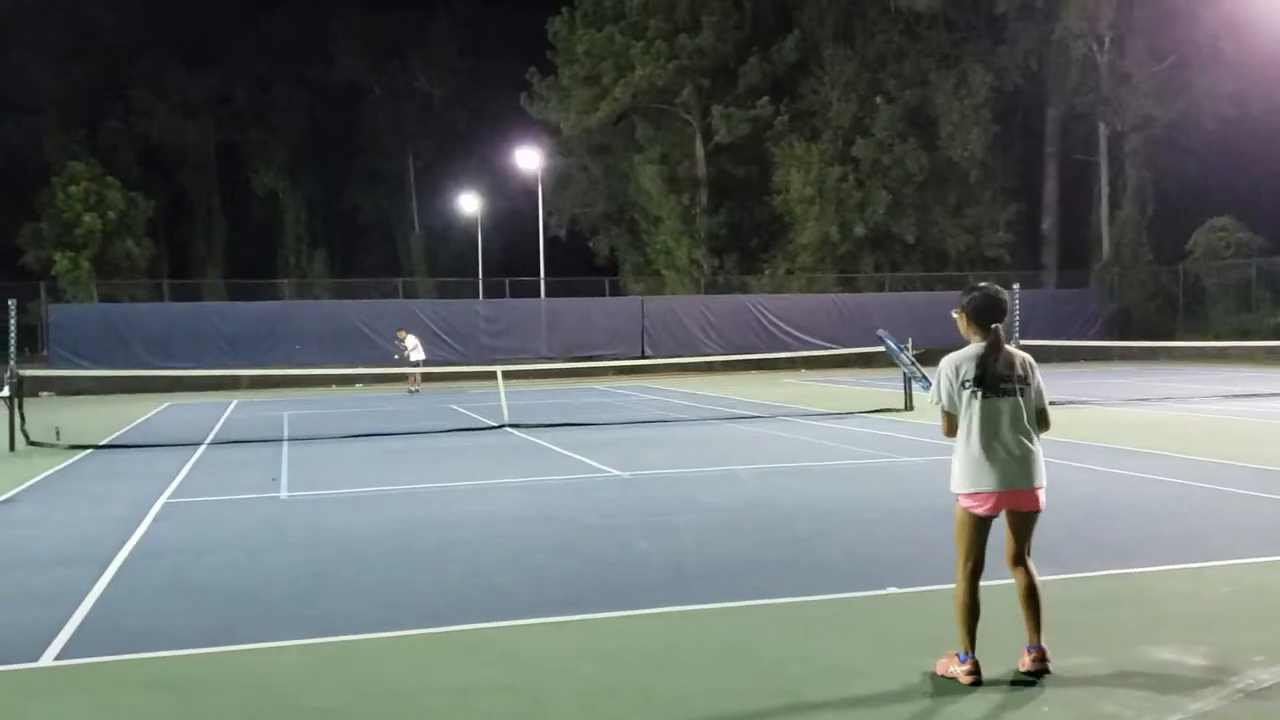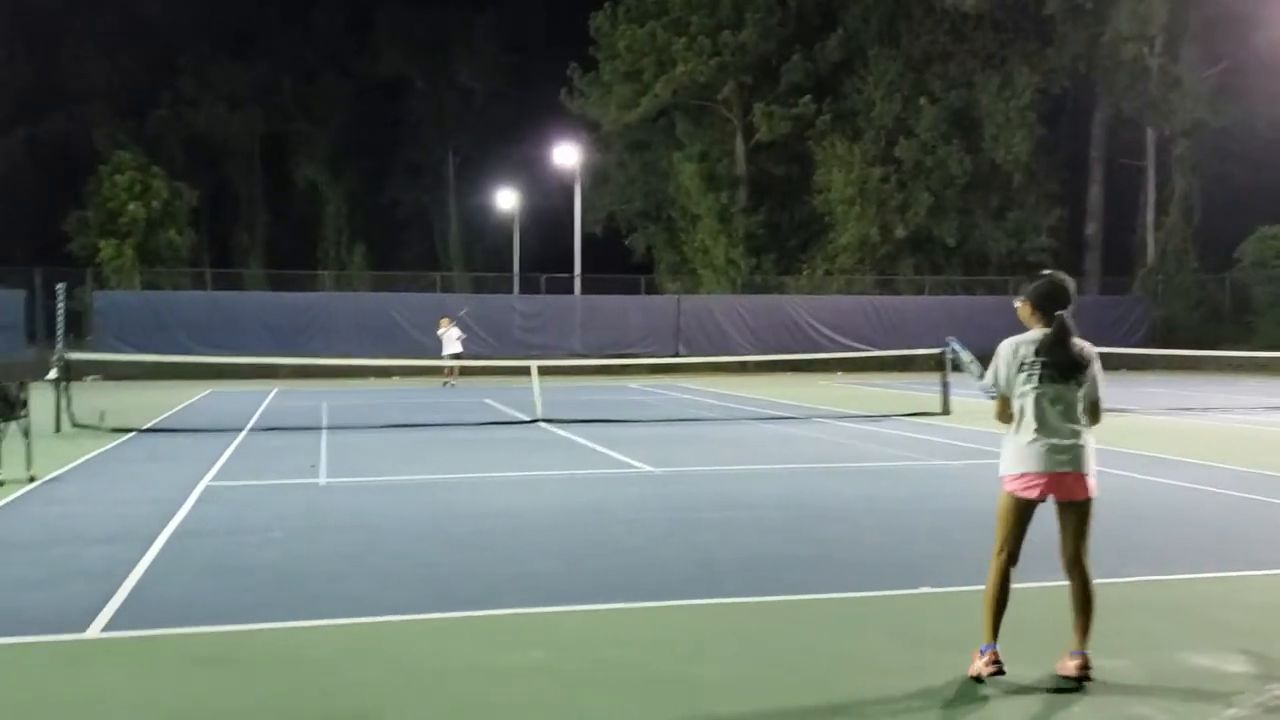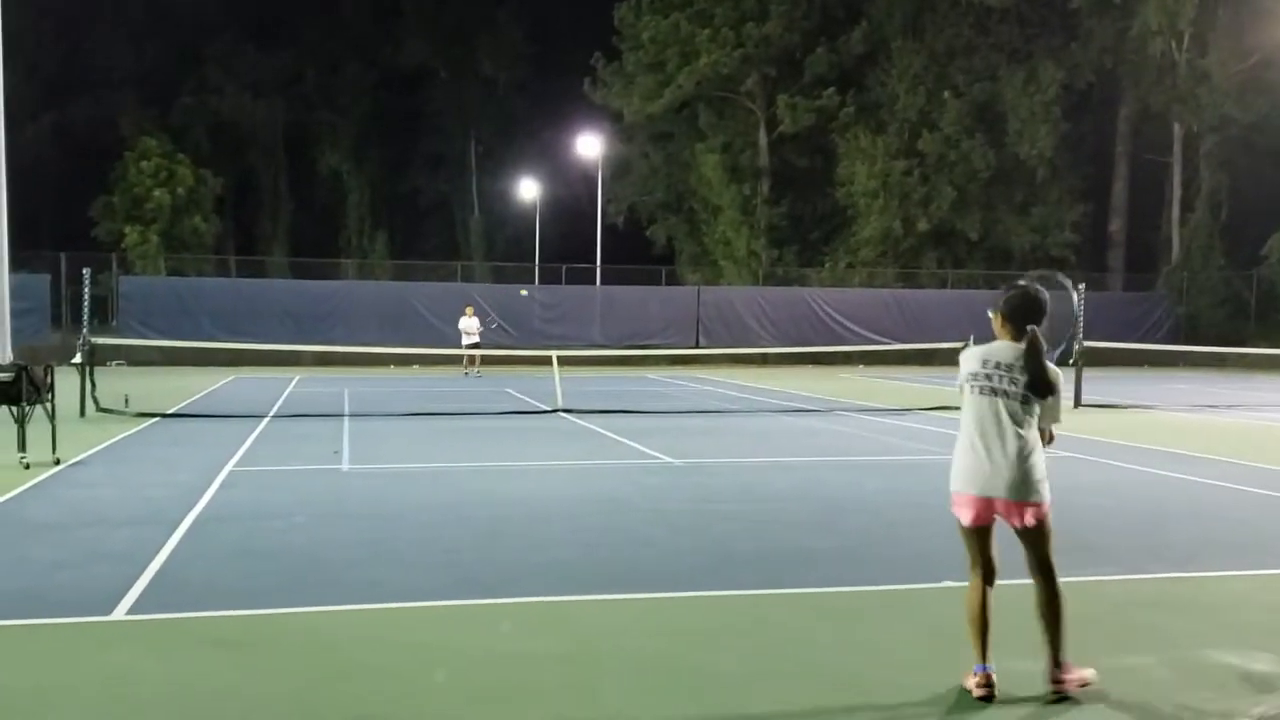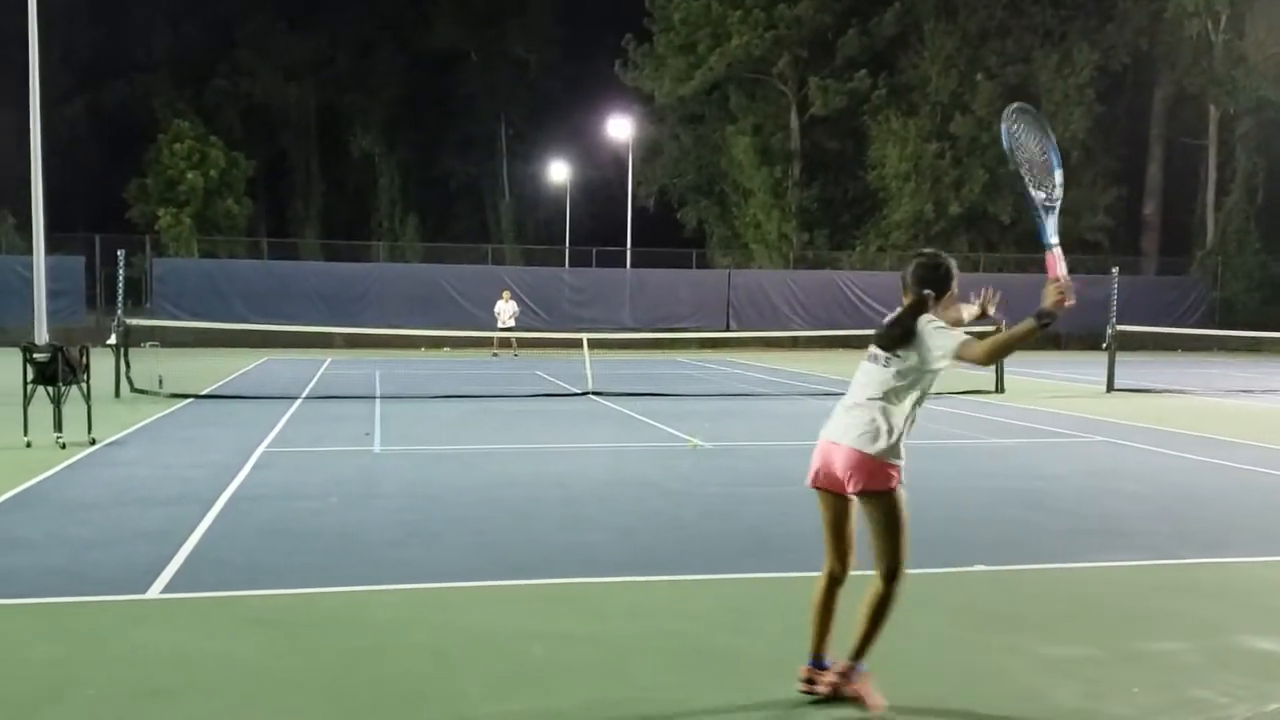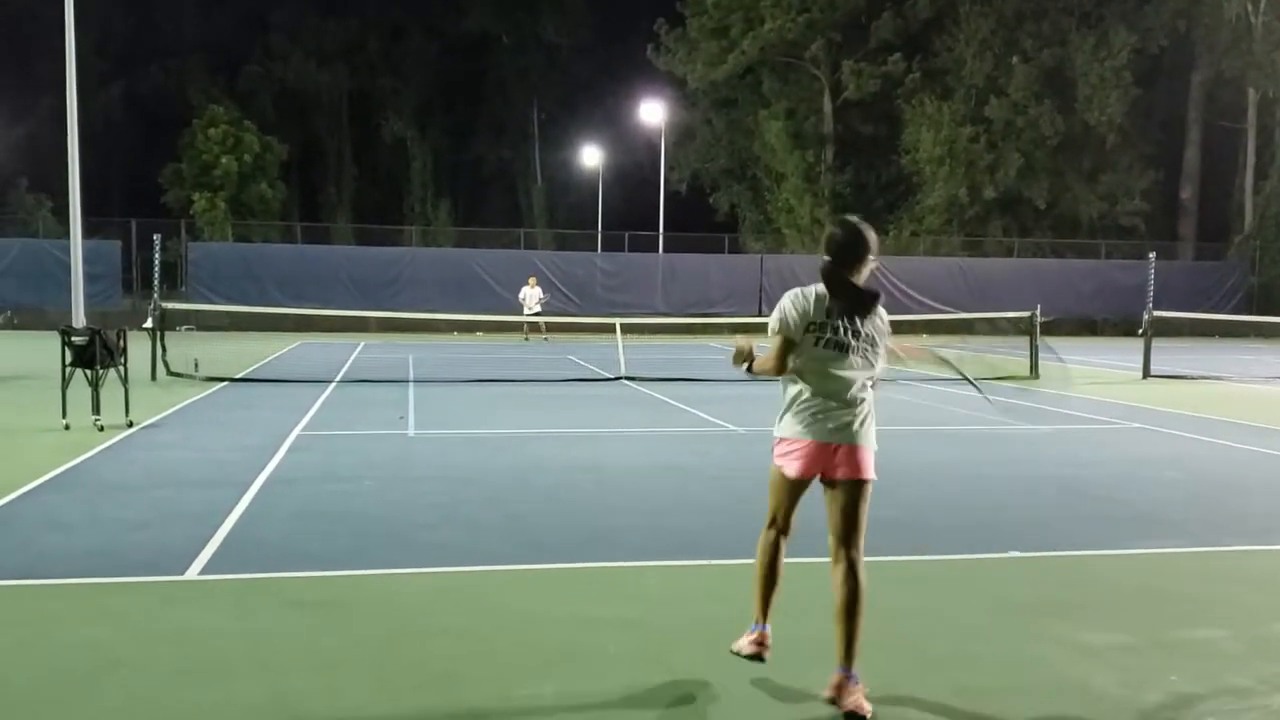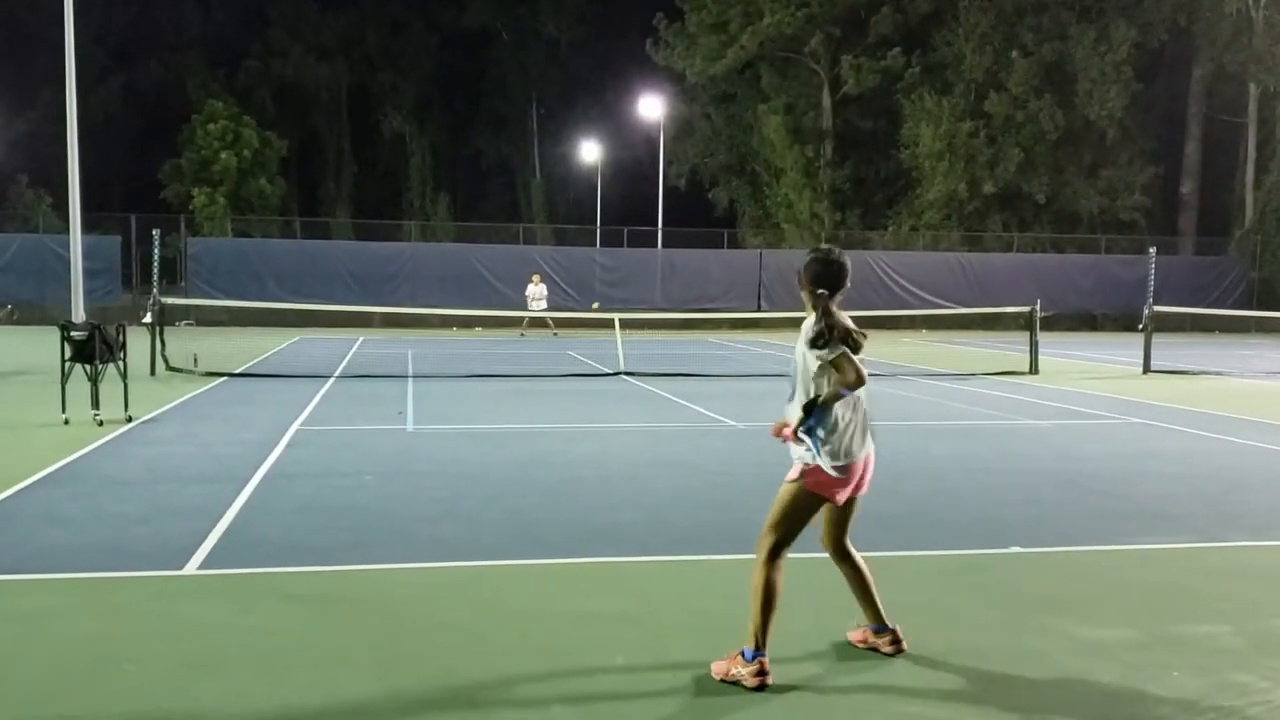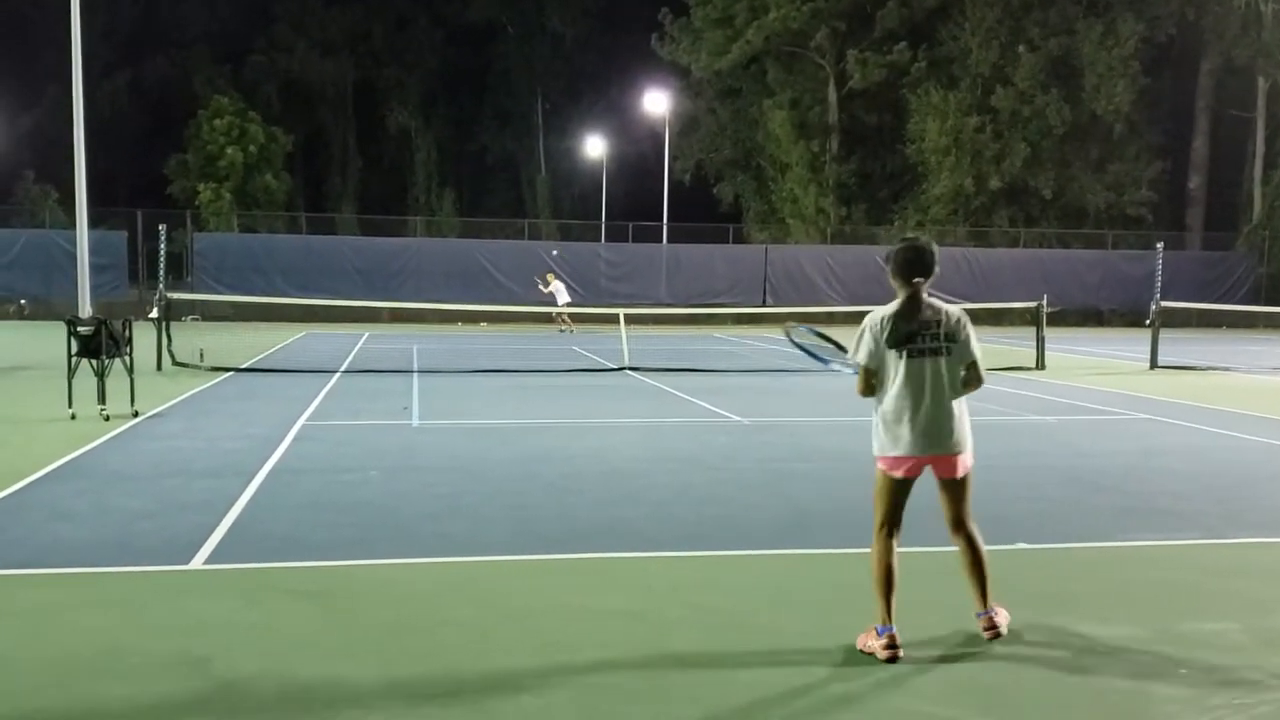
dt=0.5s
person 1, frame 1
left shoulder: (955, 364)
right shoulder: (1024, 362)
left elbow: (949, 429)
right elbow: (1043, 423)
left hip: (979, 480)
right hip: (1026, 478)
left knee: (969, 569)
right knee: (1021, 561)
left ankle: (966, 660)
right ankle: (1035, 651)
person 1, frame 2
left shoulder: (1013, 348)
right shoulder: (1085, 352)
left elbow: (1003, 414)
right elbow: (1093, 416)
left hip: (1027, 464)
right hip: (1074, 465)
left knee: (1004, 557)
right knee: (1075, 561)
left ankle: (989, 653)
right ankle: (1079, 656)
person 1, frame 3
left shoulder: (970, 358)
right shoulder: (1046, 374)
right elbow: (1043, 436)
left hip: (971, 484)
right hip: (1020, 486)
left knee: (981, 576)
right knee: (1045, 576)
left ankle: (982, 674)
right ankle: (1058, 669)
person 1, frame 4
left shoulder: (898, 321)
right shoulder: (930, 331)
right elbow: (983, 353)
left wrist: (972, 312)
right wrist: (1043, 316)
left hip: (832, 444)
right hip: (870, 455)
left knee: (836, 567)
right knee: (889, 572)
left ankle: (815, 669)
right ankle: (850, 672)
person 1, frame 5
left shoulder: (798, 299)
right shoulder: (875, 311)
left elbow: (776, 365)
left wrist: (747, 361)
left hip: (799, 438)
right hip: (849, 444)
left knee: (774, 531)
right knee: (848, 558)
left ankle: (759, 632)
person 1, frame 6
left shoulder: (817, 327)
right shoulder: (839, 325)
left elbow: (856, 377)
left wrist: (817, 406)
right wrist: (802, 422)
left hip: (826, 461)
right hip: (856, 455)
left knee: (769, 552)
right knee: (837, 546)
left ankle: (753, 661)
right ankle: (883, 631)
person 1, frame 7
left shoulder: (878, 321)
right shoulder: (954, 318)
left elbow: (865, 389)
right elbow: (975, 379)
left hip: (899, 443)
right hip: (950, 440)
left knee: (885, 533)
right knee: (961, 525)
left ankle: (885, 633)
right ankle: (988, 612)
